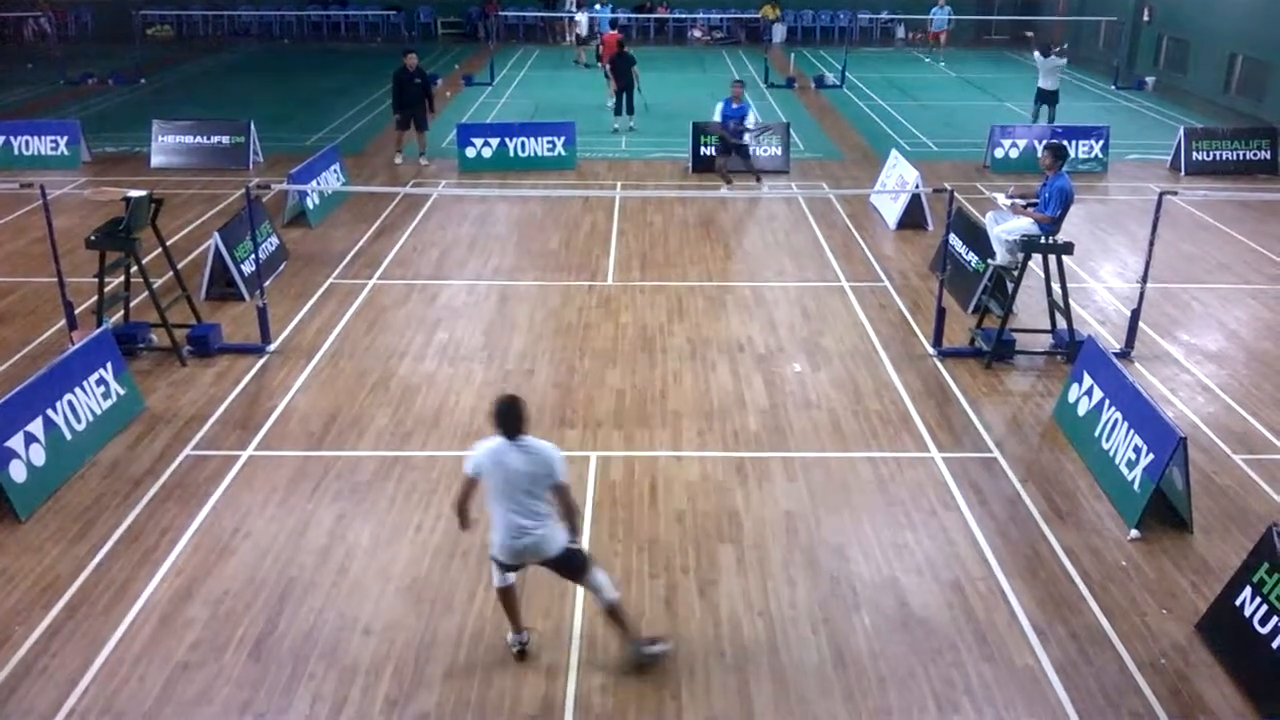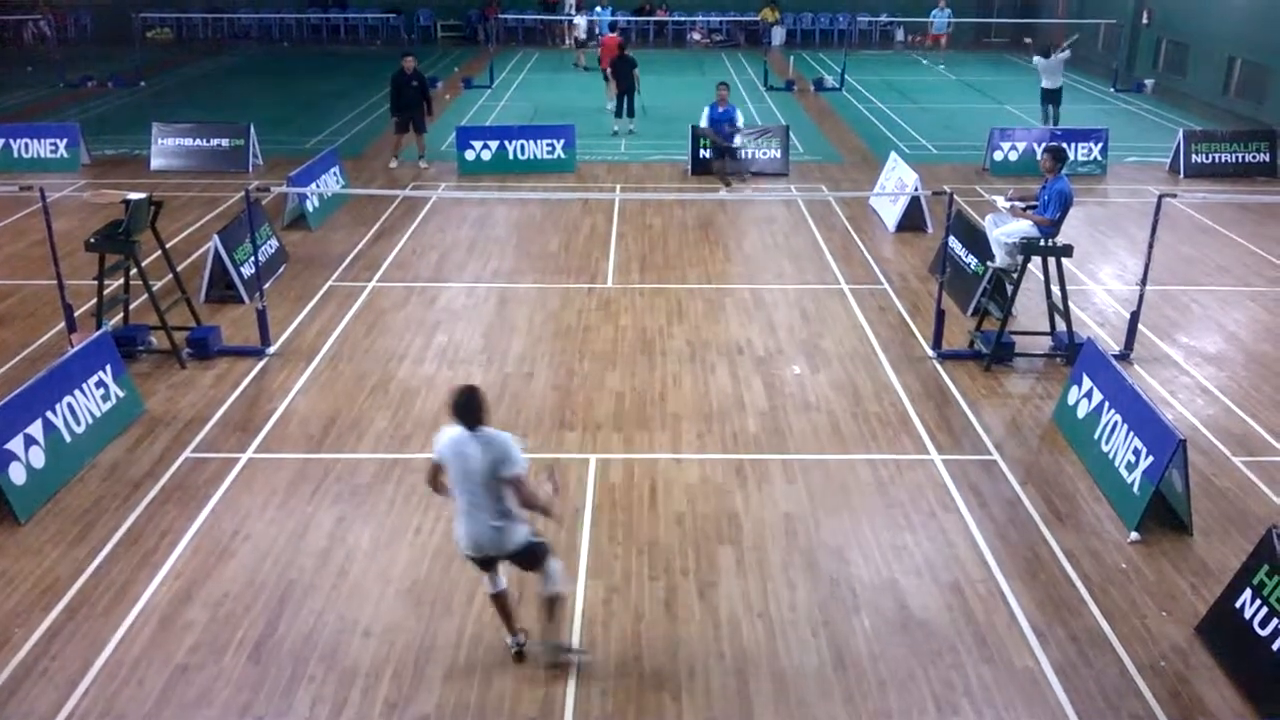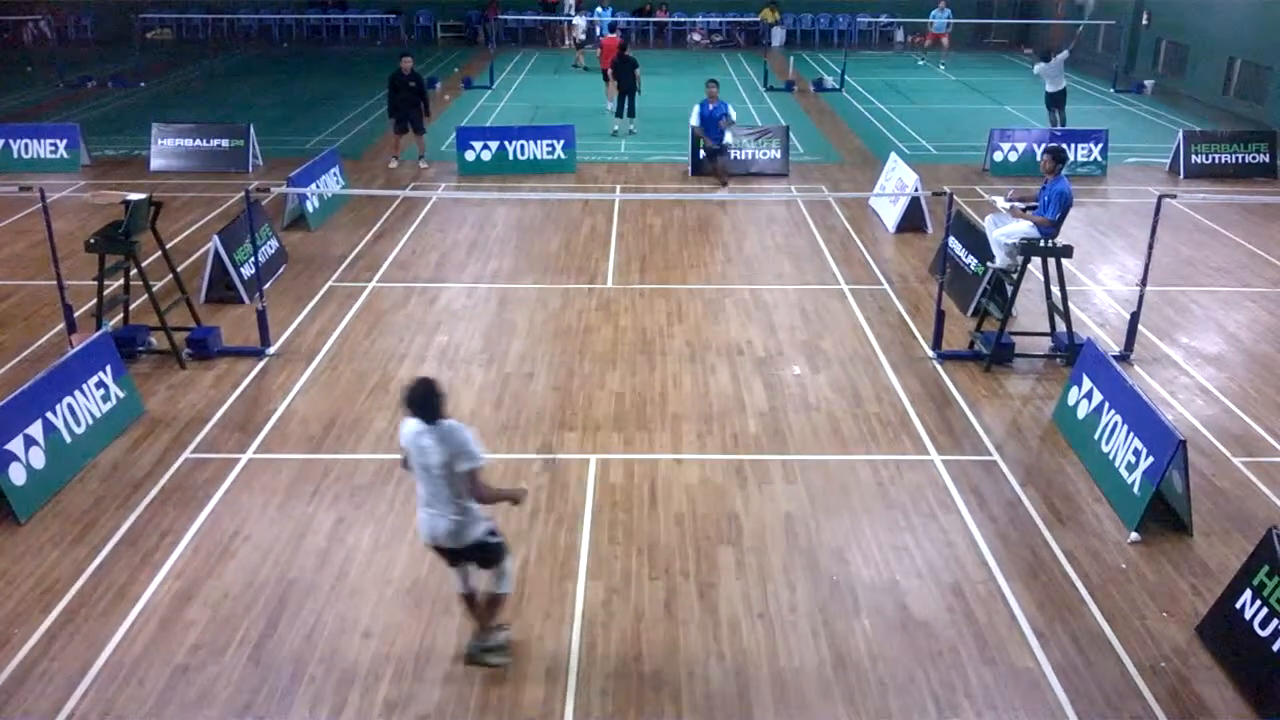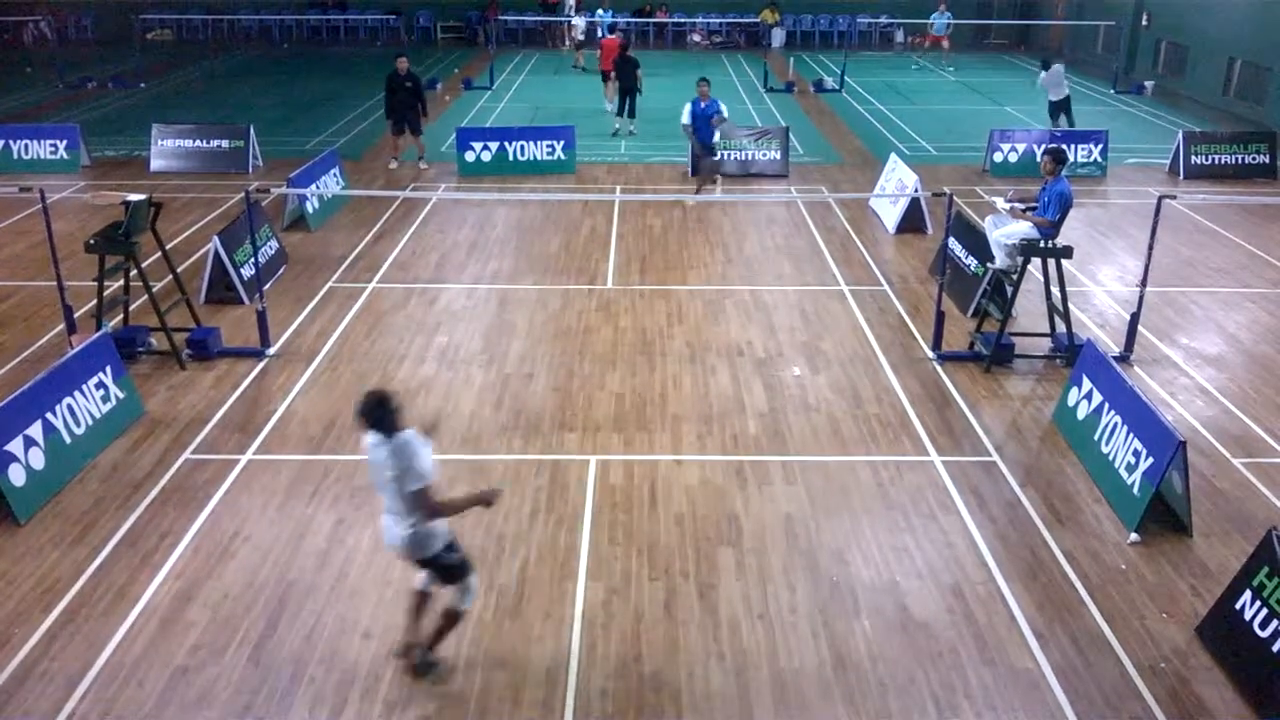
dt=0.1s
person 1, frame 1
left shoulder: (482, 452)
right shoulder: (547, 453)
left elbow: (462, 500)
right elbow: (568, 506)
left wrist: (463, 519)
right wrist: (574, 529)
left hip: (507, 545)
right hip: (548, 543)
left knee: (501, 571)
right knee: (600, 586)
left ankle: (518, 637)
right ankle: (639, 645)
person 1, frame 2
left shoulder: (446, 438)
right shoulder: (502, 443)
left elbow: (433, 481)
right elbow: (524, 497)
right wrist: (546, 507)
left hip: (471, 540)
right hip: (509, 534)
left knee: (493, 576)
right knee: (552, 572)
left ankle: (515, 638)
right ankle: (554, 644)
person 1, frame 3
left shoulder: (409, 429)
right shoulder: (459, 435)
right elbow: (479, 493)
right wrist: (511, 495)
left hip: (431, 527)
right hip: (466, 526)
left knee: (463, 574)
right knee: (502, 572)
left ankle: (484, 633)
right ankle: (481, 643)
person 1, frame 4
left shoulder: (372, 439)
right shoulder: (411, 448)
right elbow: (430, 509)
right wrist: (478, 499)
left hip: (396, 533)
right hip: (425, 537)
left knee: (430, 573)
right knee: (467, 590)
left ankle: (411, 640)
right ankle: (422, 653)
